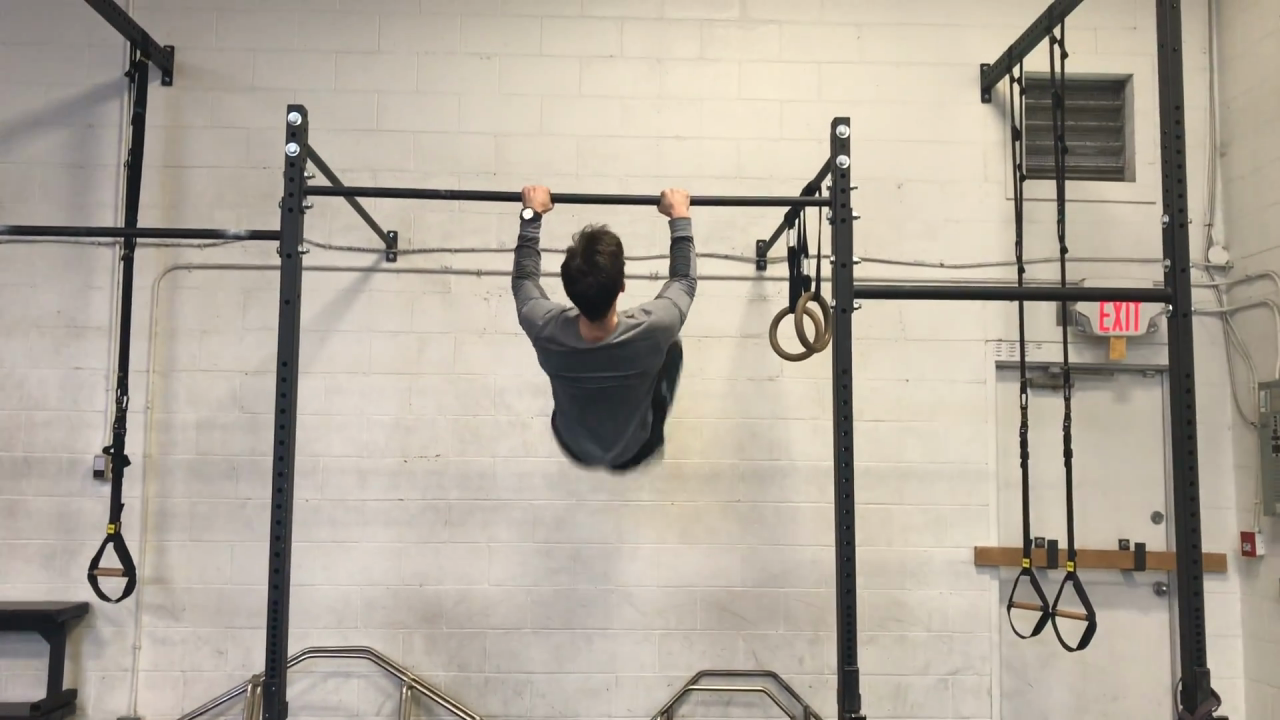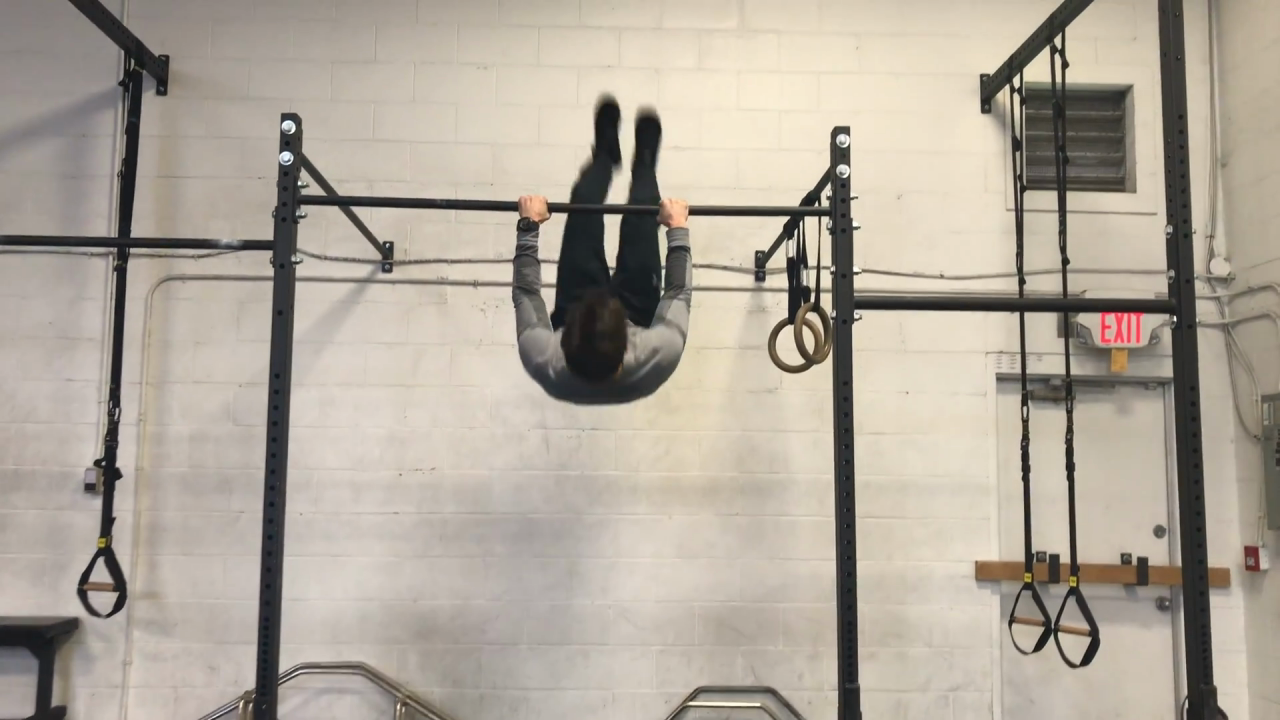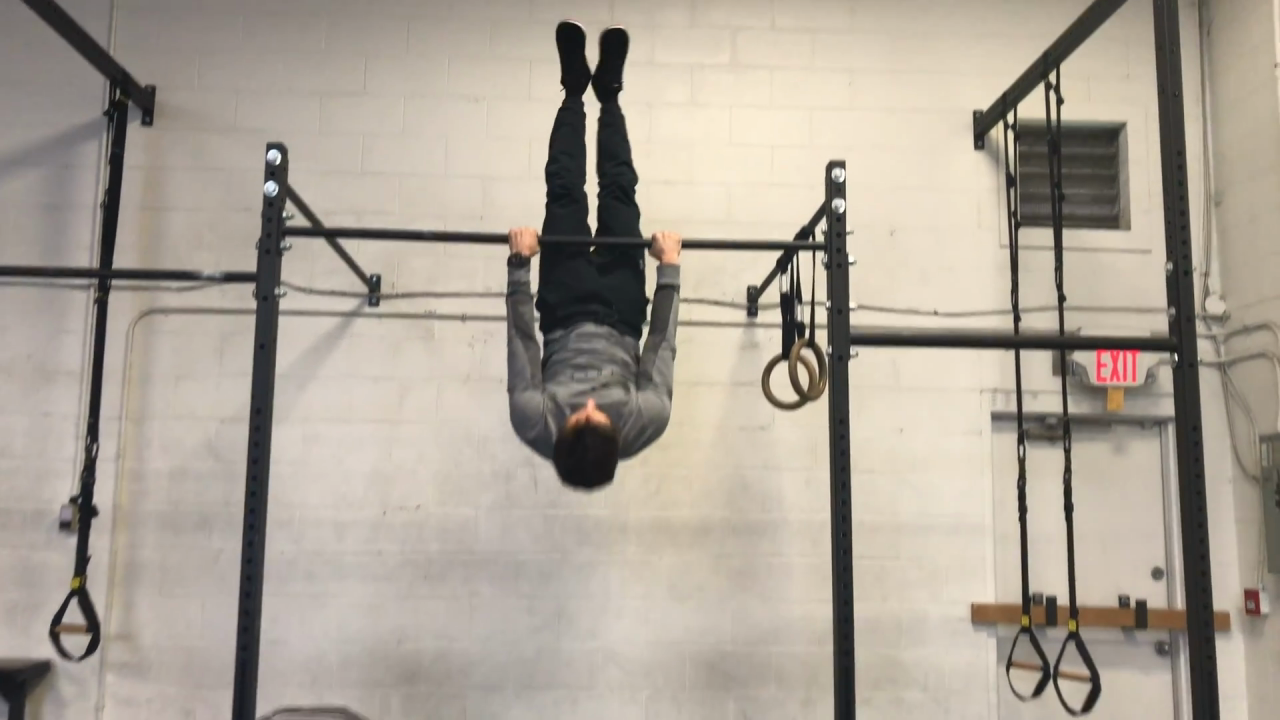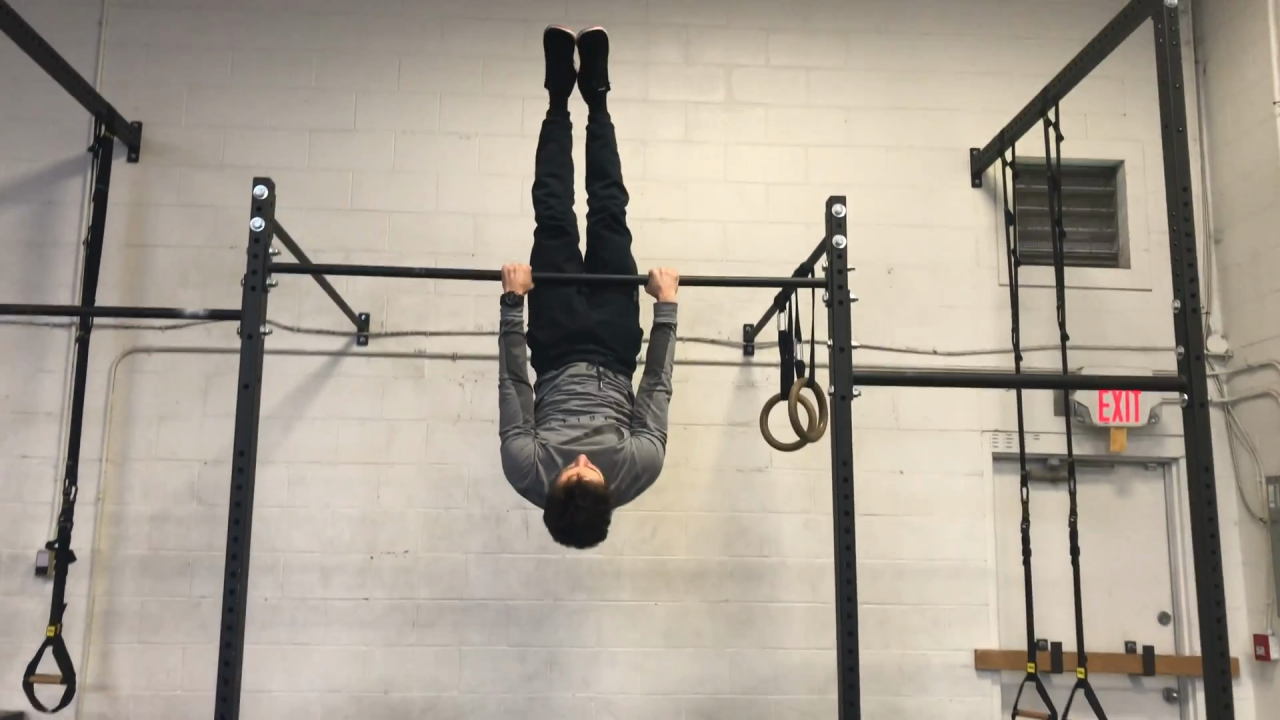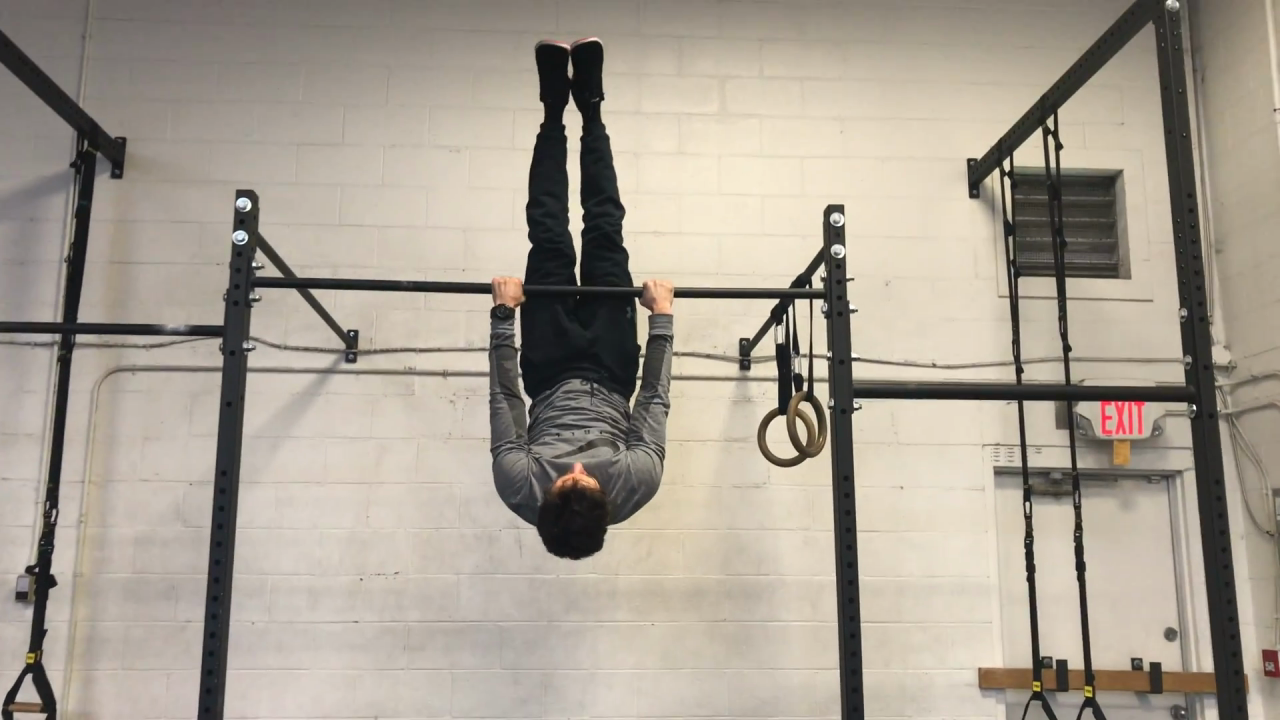
dt=0.3s
person 1, frame 1
left shoulder: (548, 329)
right shoulder: (651, 328)
left elbow: (523, 281)
right elbow: (684, 284)
left wrist: (531, 216)
right wrist: (680, 220)
left hip: (577, 448)
right hip: (633, 450)
person 1, frame 2
left shoulder: (547, 365)
right shoulder: (655, 360)
left elbow: (525, 293)
right elbow: (679, 296)
left wrist: (529, 226)
right wrist: (678, 232)
left hip: (574, 328)
left knee: (583, 209)
right knee: (641, 217)
left ankle: (605, 154)
right ankle: (644, 155)
person 1, frame 3
left shoulder: (535, 428)
right shoulder: (643, 426)
left elbow: (521, 338)
right elbow: (662, 344)
left wrist: (519, 263)
right wrist: (669, 268)
left hip: (565, 318)
right hip: (617, 321)
left knee: (564, 197)
right knee: (618, 198)
left ankle: (575, 90)
right ankle: (608, 94)
person 1, frame 4
left shoulder: (527, 474)
right shoulder: (638, 471)
left elbow: (512, 383)
right elbow: (657, 385)
left wrist: (513, 302)
right wrist: (666, 306)
left hip: (557, 354)
right hip: (611, 356)
left knee: (555, 226)
right knee: (607, 220)
left ankle: (561, 96)
right ankle: (594, 96)
person 1, frame 5
left shoulder: (520, 491)
right shoulder: (636, 486)
left elbow: (504, 397)
right elbow: (655, 398)
left wrist: (503, 315)
right wrist: (661, 319)
left hip: (552, 377)
right hip: (607, 379)
left knee: (550, 248)
right knee: (604, 246)
left ankle: (556, 110)
right ankle: (589, 109)
